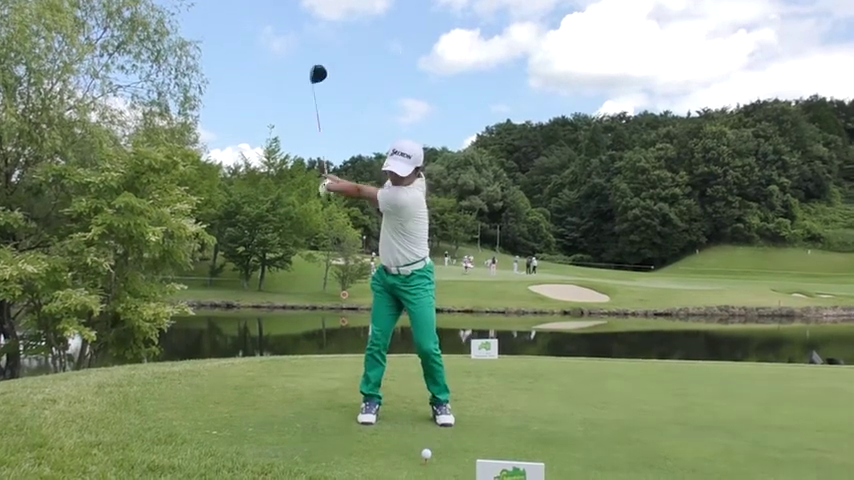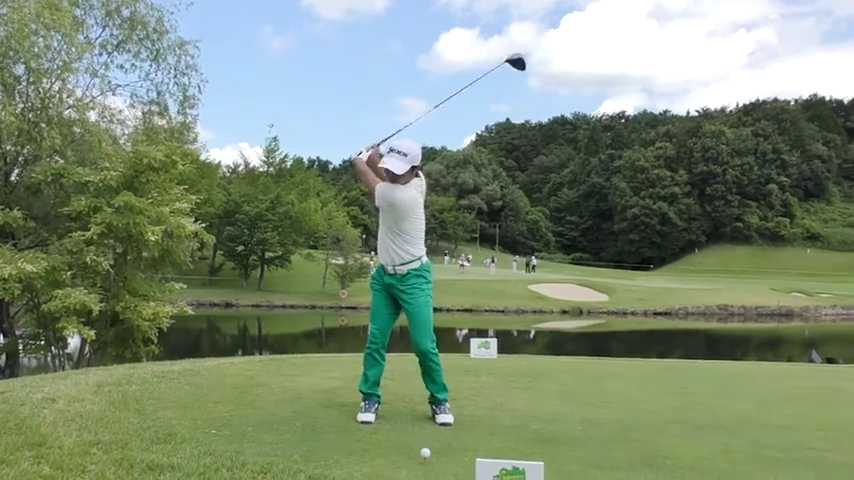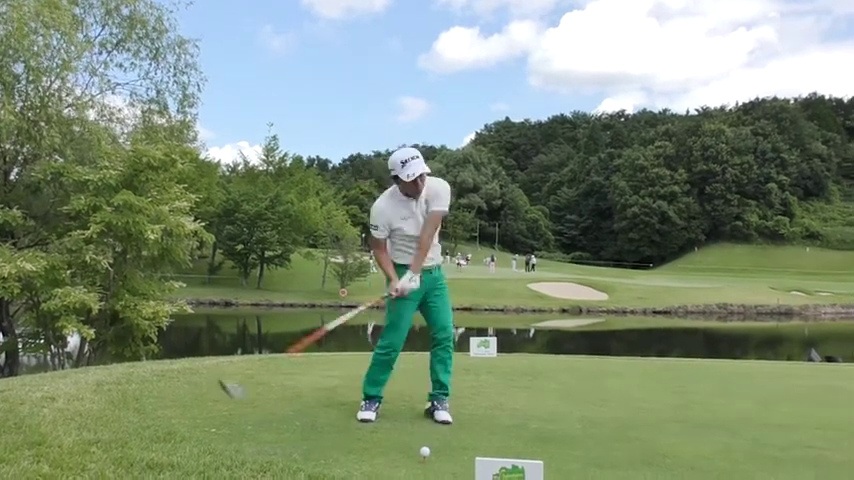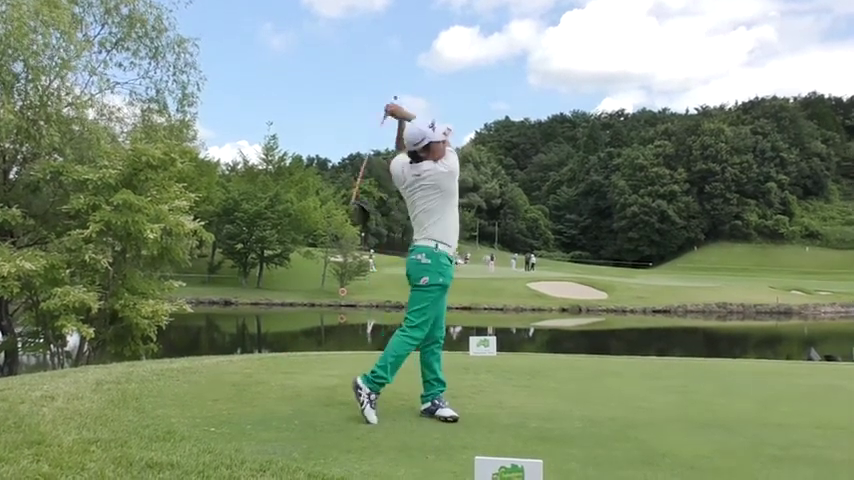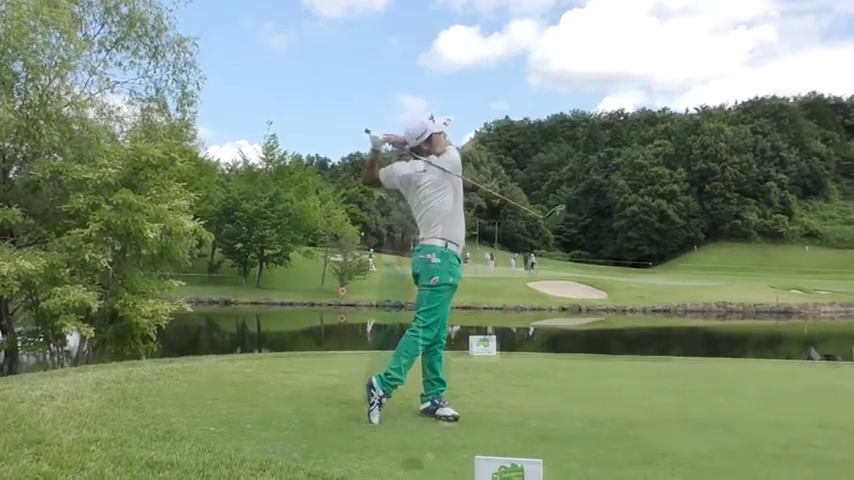
dt=0.4s
person 1, frame 1
left shoulder: (404, 197)
right shoulder: (402, 181)
left elbow: (363, 192)
right elbow: (373, 191)
left wrist: (335, 186)
right wrist: (338, 183)
left hip: (415, 278)
right hip: (386, 275)
left knee: (427, 344)
right knee: (377, 340)
left ankle: (440, 402)
right ankle: (371, 399)
person 1, frame 2
left shoulder: (398, 196)
right shoulder: (417, 180)
left elbow: (371, 180)
right elbow: (383, 178)
left wrist: (360, 163)
right wrist: (374, 161)
left hip: (413, 277)
right hip: (385, 274)
left knee: (424, 344)
right knee: (376, 339)
left ankle: (439, 401)
right ankle: (370, 398)
person 1, frame 3
left shoulder: (438, 187)
right shoulder: (383, 207)
left elbow: (427, 234)
right elbow: (379, 249)
left wrist: (415, 270)
right wrist: (393, 279)
left hip: (431, 274)
right hip: (400, 275)
left knee: (444, 337)
right knee: (391, 342)
left ankle: (438, 399)
right ankle: (371, 398)
person 1, frame 4
left shoulder: (400, 168)
right shoulder: (446, 169)
left elbow: (403, 151)
right elbow: (445, 150)
left wrist: (402, 121)
right wrist: (408, 116)
left hip: (425, 257)
right hip: (435, 260)
left knee: (434, 336)
right knee: (415, 328)
left ankle: (433, 398)
right ankle: (371, 383)
person 1, frame 5
left shoulder: (404, 171)
right shoulder: (449, 163)
left elbow: (370, 177)
right elbow: (447, 146)
left wrist: (376, 148)
right wrist: (402, 140)
left hip: (427, 255)
right hip: (442, 257)
left knee: (435, 334)
right knee: (424, 328)
left ankle: (433, 397)
right ankle: (384, 384)
